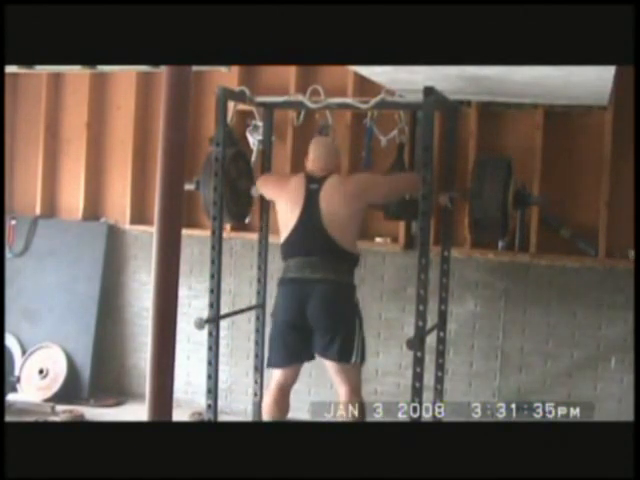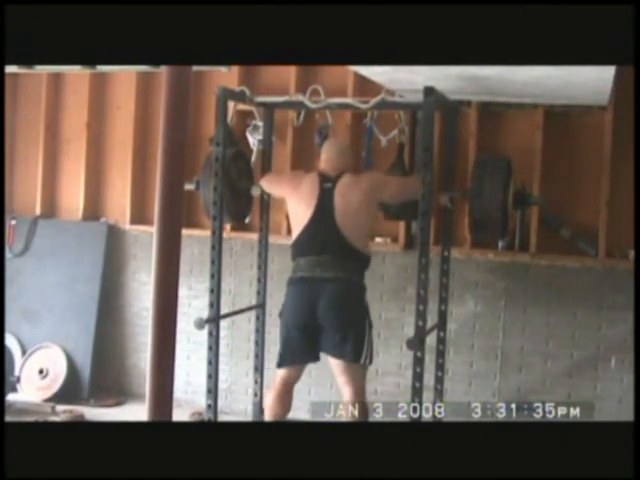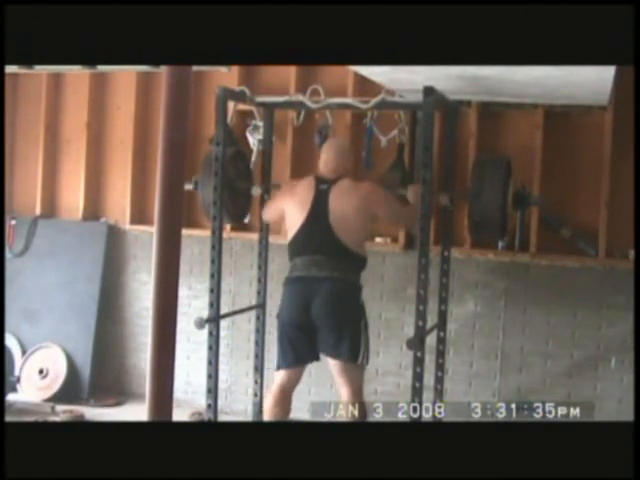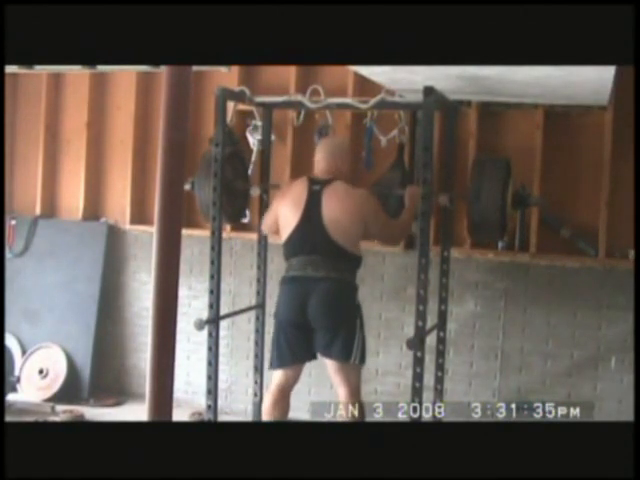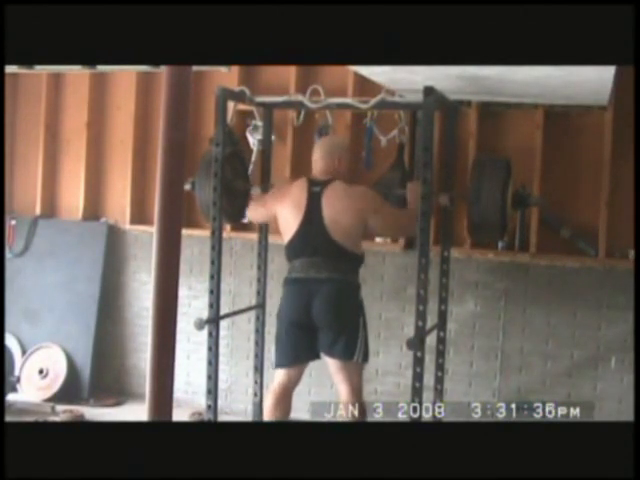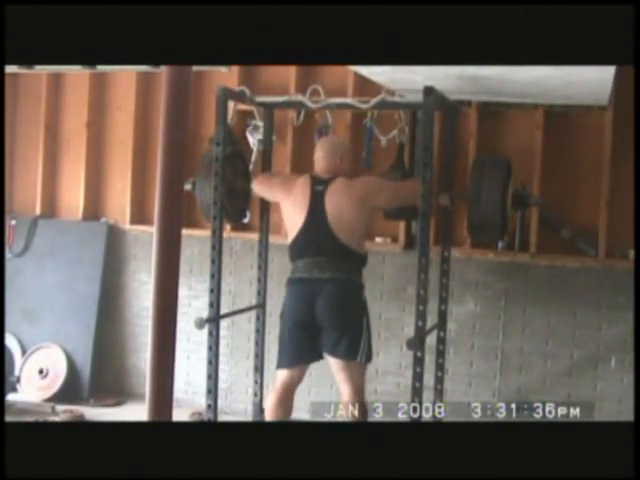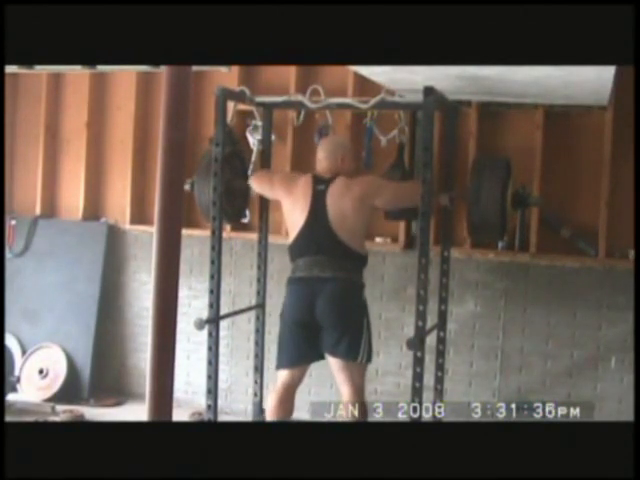
dt=0.2s
person 1, frame 1
left shoulder: (285, 187)
right shoulder: (354, 188)
left elbow: (261, 182)
right elbow: (404, 184)
right wrist: (422, 180)
left hip: (291, 293)
right hip: (333, 295)
left knee: (280, 381)
right knee: (349, 388)
person 1, frame 2
left shoulder: (298, 184)
right shoulder: (366, 186)
left elbow: (265, 180)
right elbow: (416, 186)
right wrist: (425, 185)
left hip: (301, 292)
right hip: (343, 294)
left knee: (284, 378)
right knee: (352, 389)
person 1, frame 3
left shoulder: (295, 190)
right shoulder: (363, 193)
left elbow: (267, 214)
right elbow: (411, 218)
right wrist: (415, 200)
left hip: (296, 292)
right hip: (339, 294)
left knee: (283, 380)
right knee: (350, 389)
person 1, frame 4
left shoulder: (287, 193)
right shoulder: (358, 199)
left elbow: (267, 227)
right elbow: (394, 235)
right wrist: (411, 206)
left hip: (292, 293)
right hip: (335, 295)
left knee: (281, 381)
right knee: (348, 389)
person 1, frame 5
left shoulder: (286, 194)
right shoulder: (357, 198)
left elbow: (253, 212)
right elbow: (403, 227)
right wrist: (415, 201)
left hip: (296, 294)
right hip: (338, 296)
left knee: (283, 381)
right knee: (349, 388)
person 1, frame 6
left shoulder: (290, 188)
right shoulder: (360, 190)
left elbow: (258, 182)
right elbow: (415, 191)
right wrist: (423, 186)
left hip: (299, 293)
right hip: (342, 295)
left knee: (285, 381)
right knee: (351, 388)
person 1, frame 7
left shoulder: (292, 187)
right shoulder: (361, 190)
left elbow: (256, 179)
right elbow: (416, 192)
left hip: (299, 293)
right hip: (342, 295)
left knee: (285, 381)
right knee: (352, 388)
